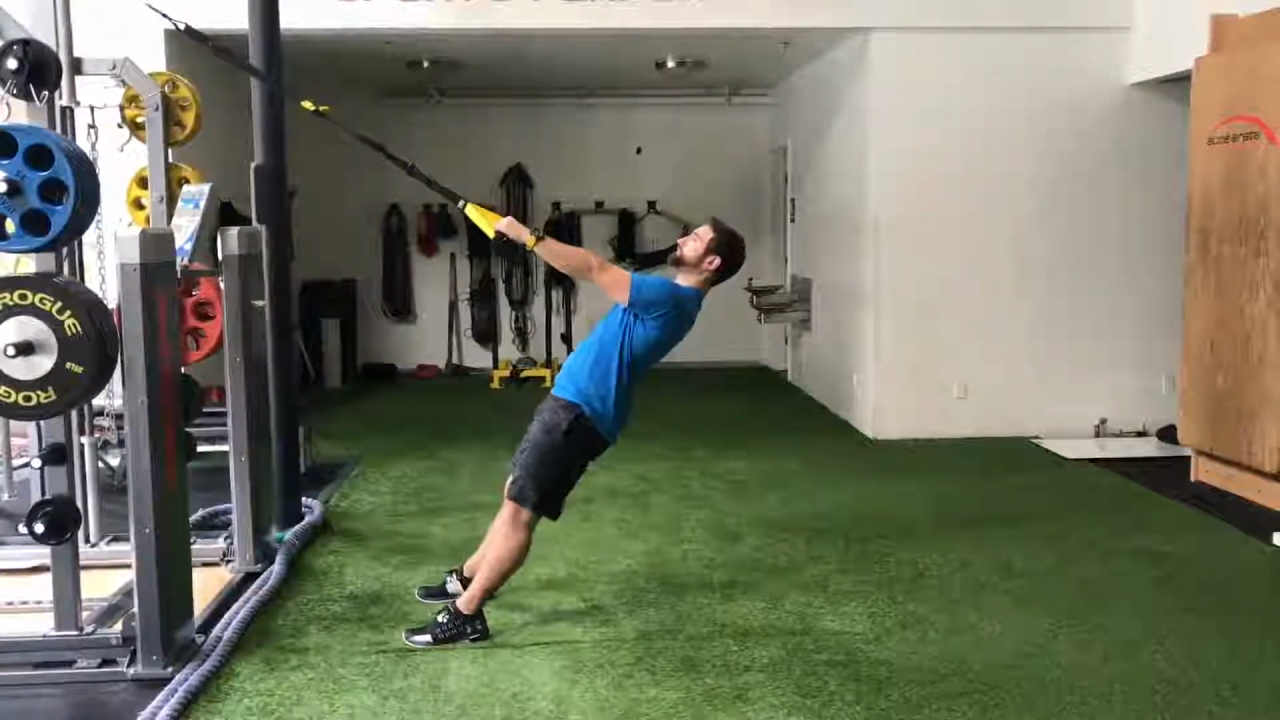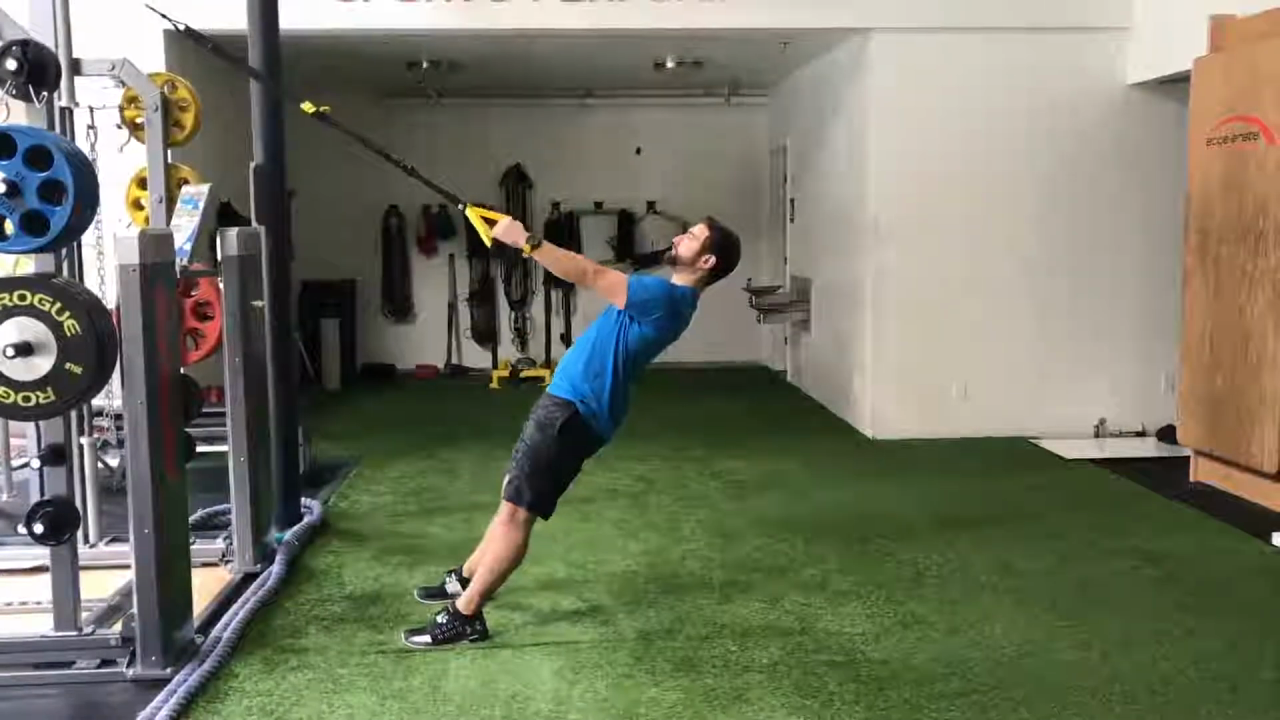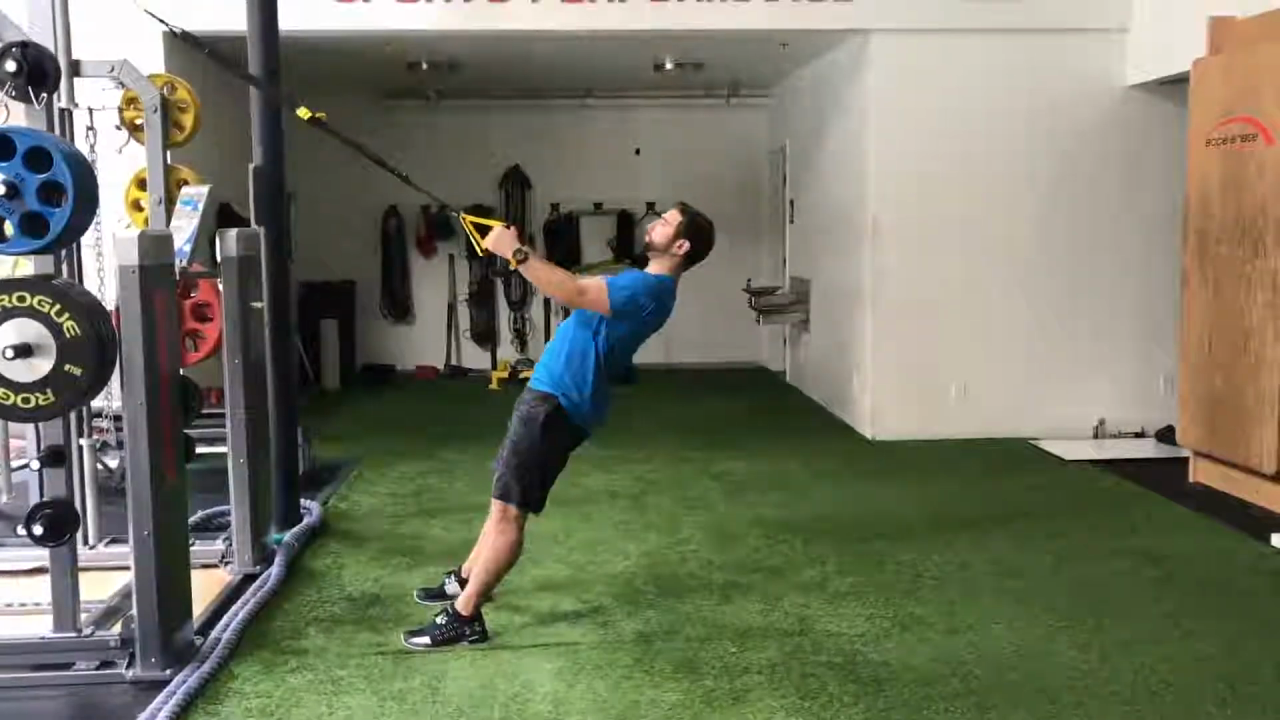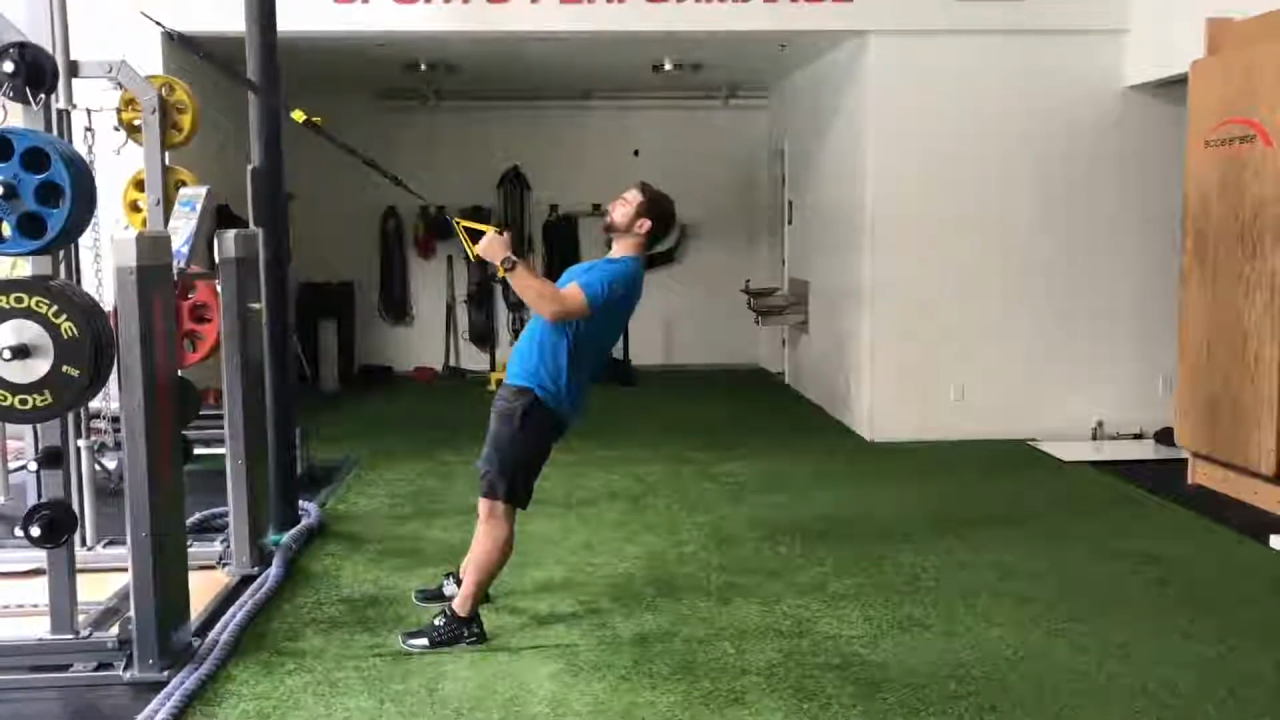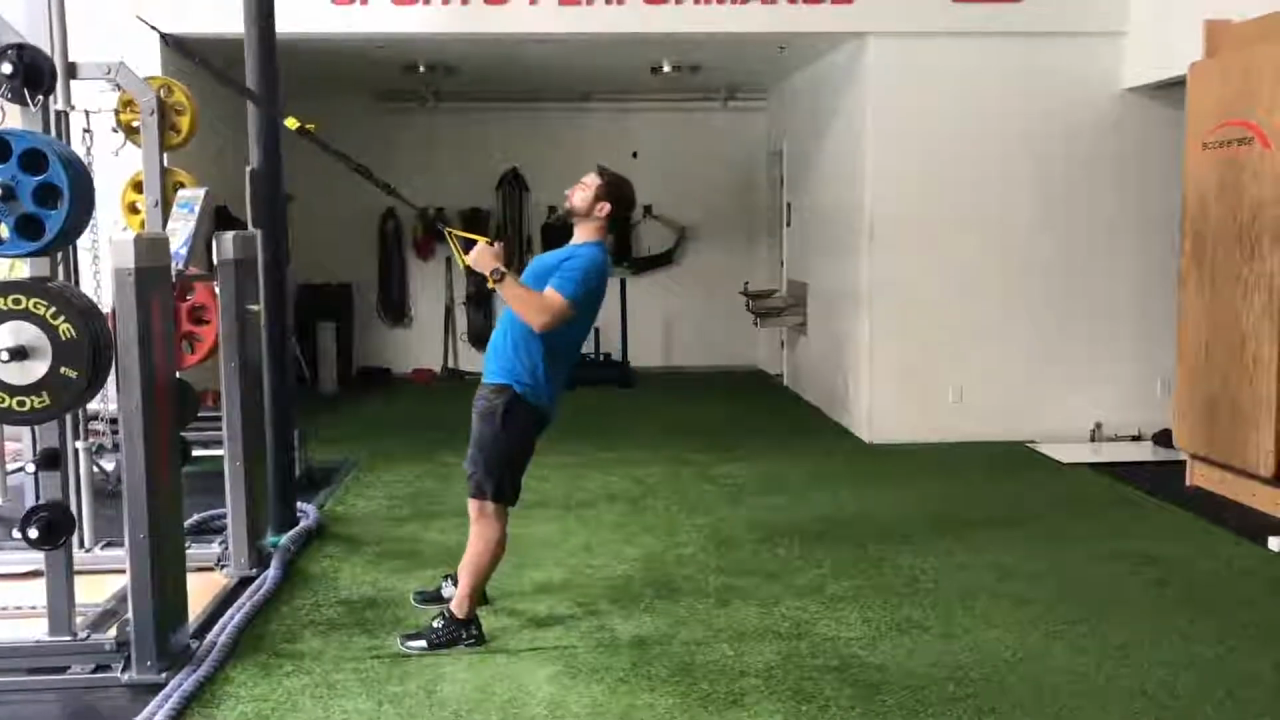
dt=0.2s
person 1, frame 1
left shoulder: (672, 298)
right shoulder: (670, 296)
left elbow: (593, 269)
right elbow: (600, 272)
left wrist: (526, 236)
right wrist: (533, 239)
left hip: (578, 412)
right hip: (571, 404)
left knee: (519, 513)
right knee: (515, 496)
left ankle: (465, 615)
right ankle: (467, 577)
person 1, frame 2
left shoulder: (668, 297)
right shoulder: (665, 295)
left elbow: (589, 275)
right elbow: (597, 278)
left wrist: (524, 241)
right wrist: (530, 242)
left hip: (573, 409)
right hip: (567, 402)
left knee: (515, 511)
right knee: (512, 496)
left ankle: (464, 615)
right ankle: (466, 578)
person 1, frame 3
left shoulder: (650, 289)
right shoulder: (643, 284)
left elbow: (572, 293)
right elbow: (581, 292)
left wrist: (515, 254)
right wrist: (522, 256)
left hip: (556, 402)
right hip: (550, 395)
left knee: (507, 509)
right knee: (503, 495)
left ankle: (463, 617)
right ankle: (464, 579)
person 1, frame 4
left shoulder: (620, 274)
right shoulder: (612, 268)
left elbow: (554, 308)
right elbow: (555, 300)
left wrist: (505, 261)
right wrist: (510, 260)
left hip: (534, 395)
right hip: (528, 388)
left knee: (495, 507)
right knee: (492, 497)
left ankle: (461, 619)
right ankle: (464, 580)
person 1, frame 5
left shoulder: (587, 260)
right shoulder: (575, 254)
left elbow: (540, 316)
right elbow: (534, 302)
left wrist: (494, 271)
right wrist: (496, 267)
left hip: (515, 392)
right hip: (507, 385)
left knee: (486, 506)
right knee: (484, 499)
left ankle: (461, 620)
right ankle: (464, 582)
